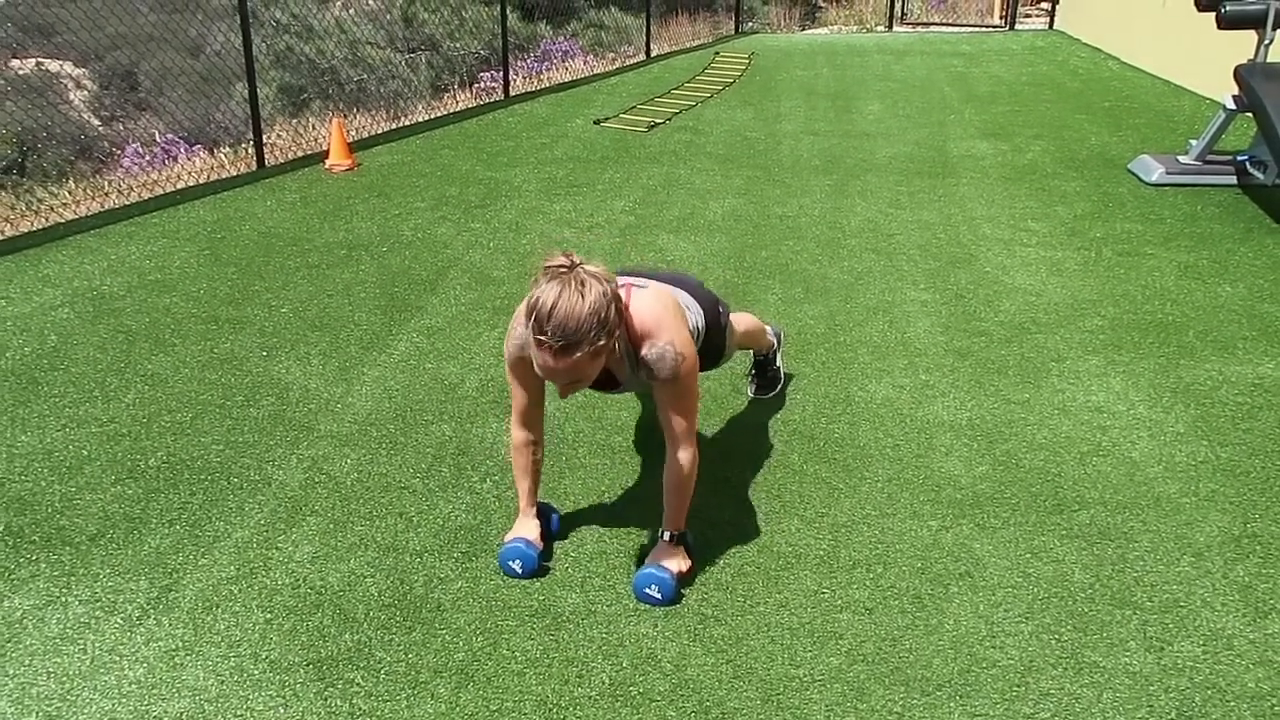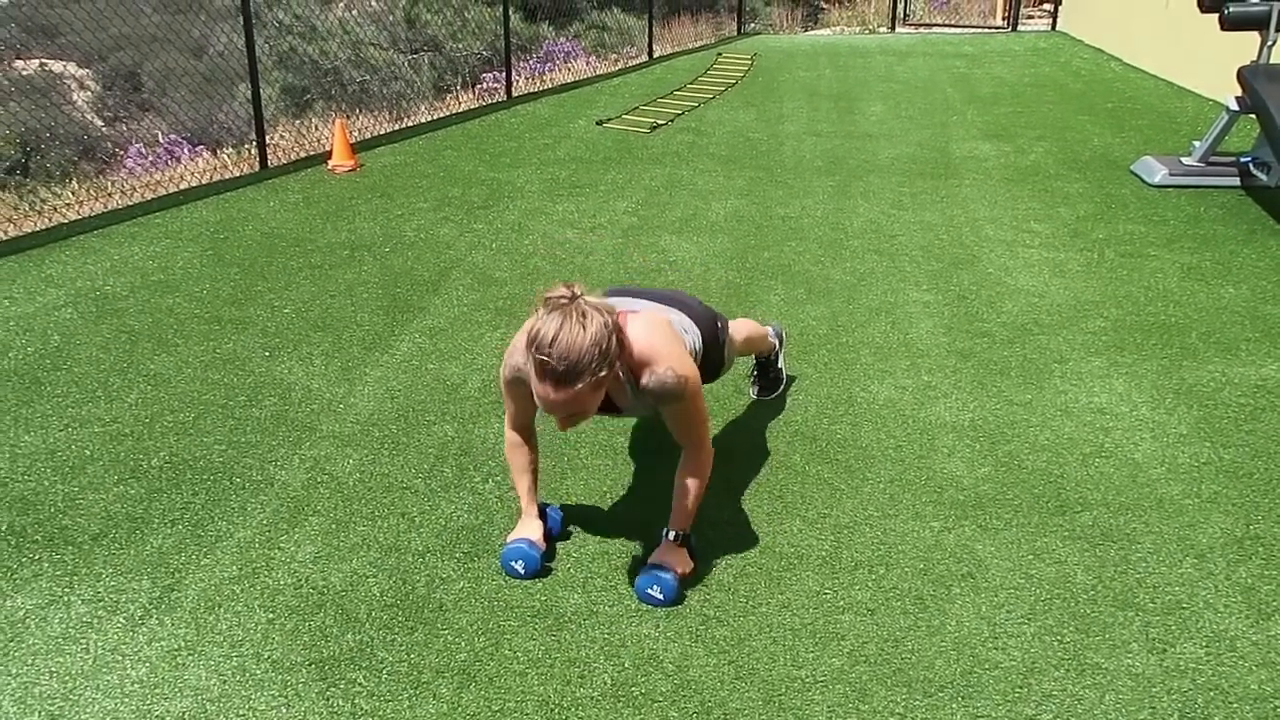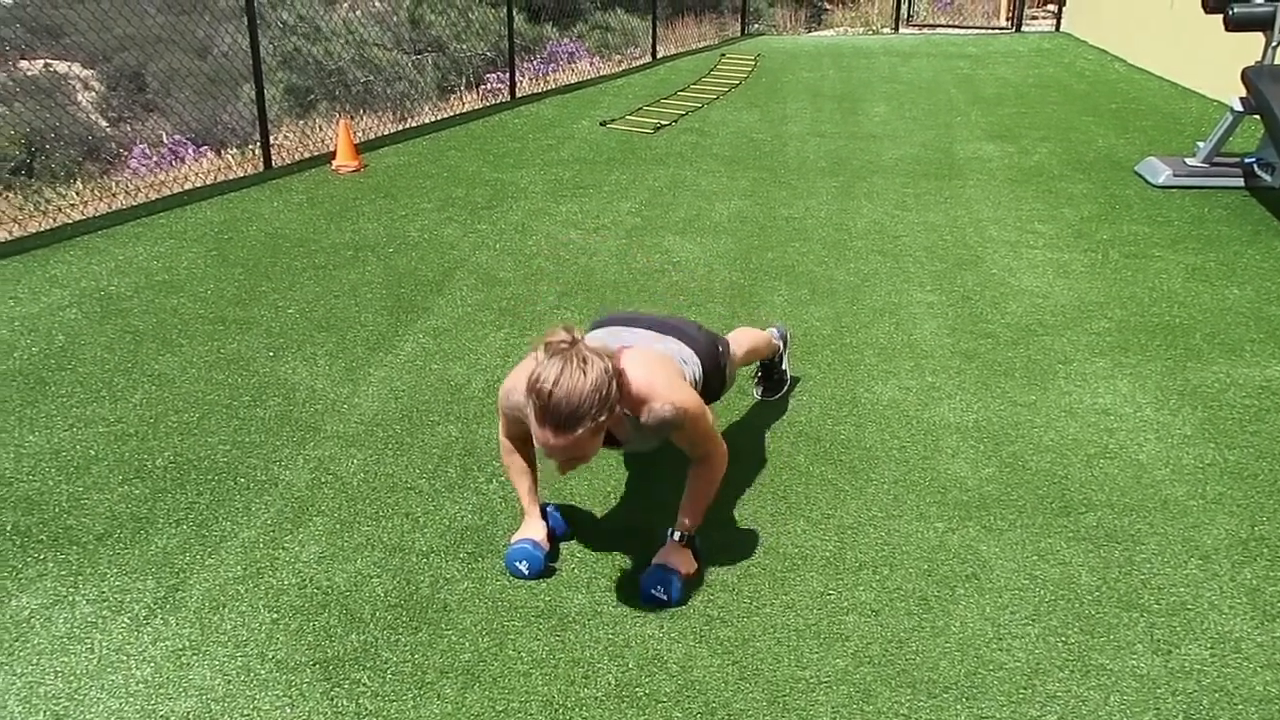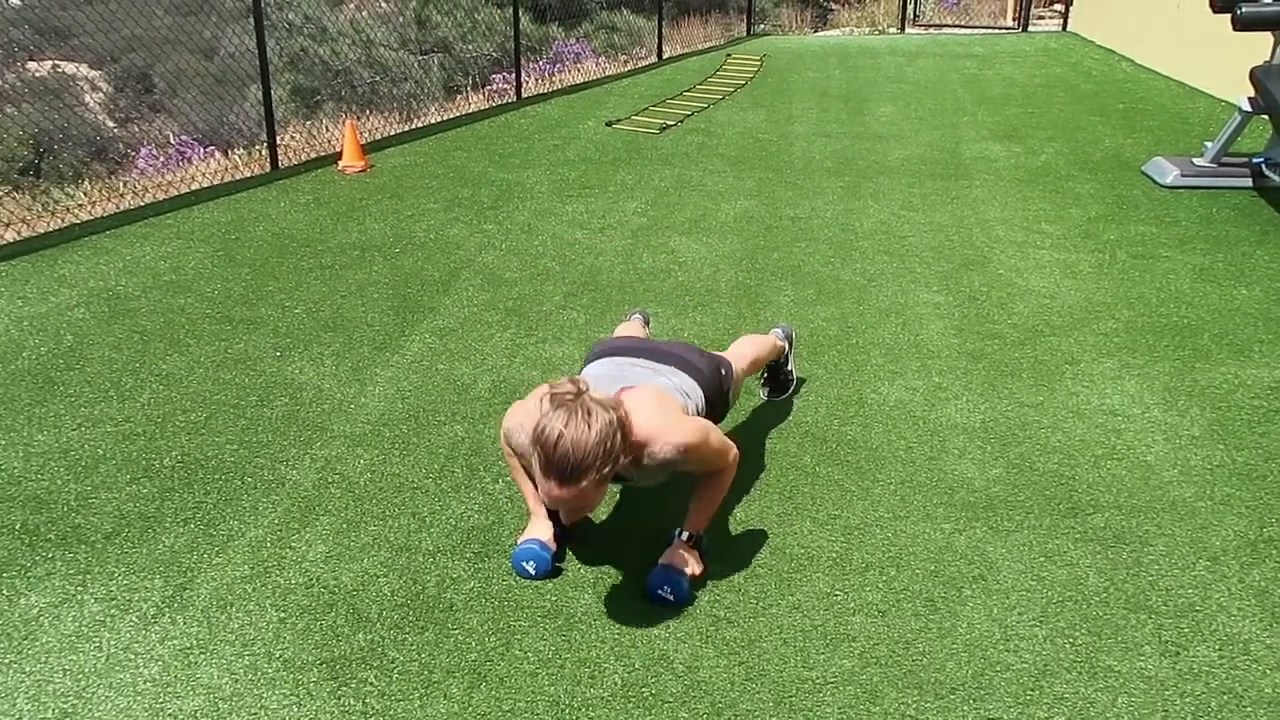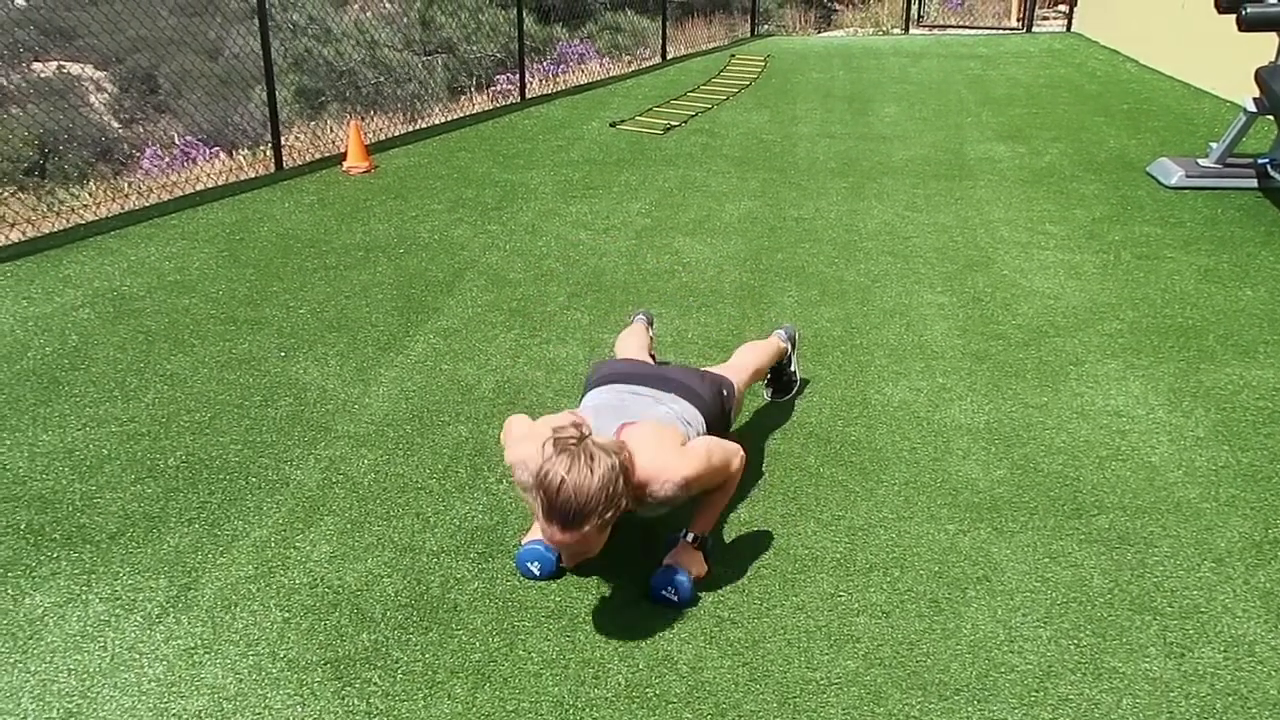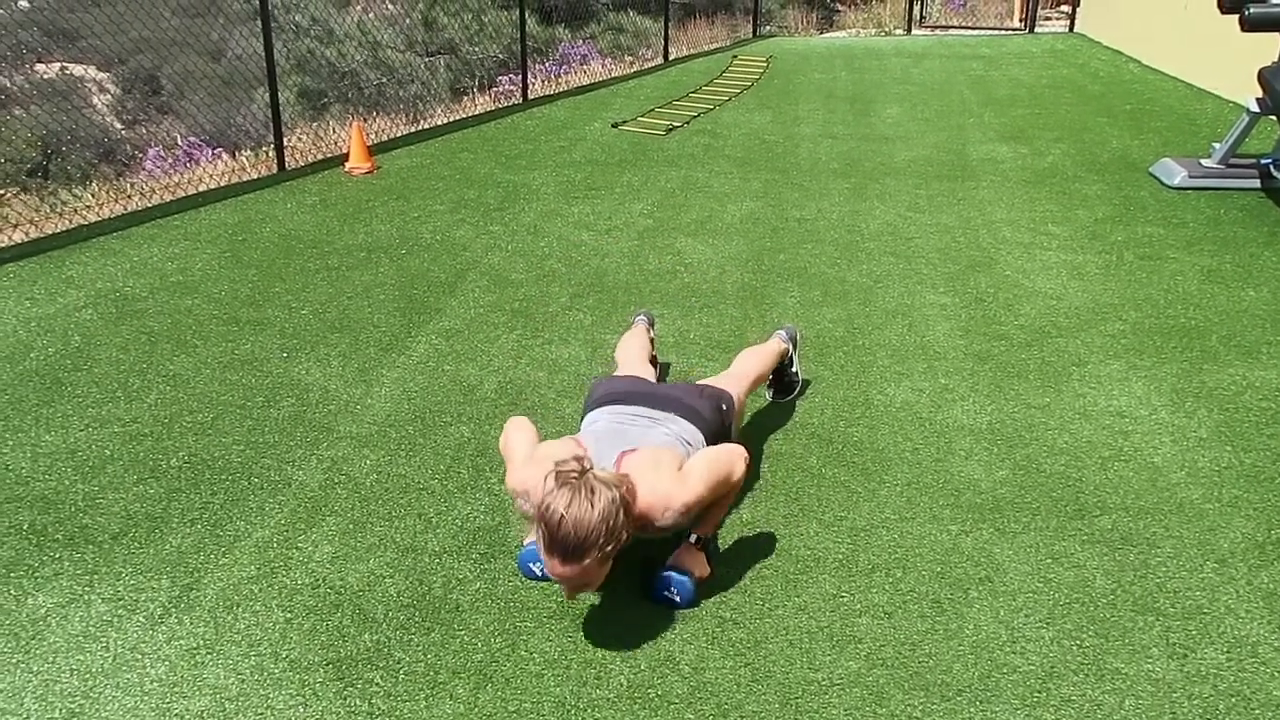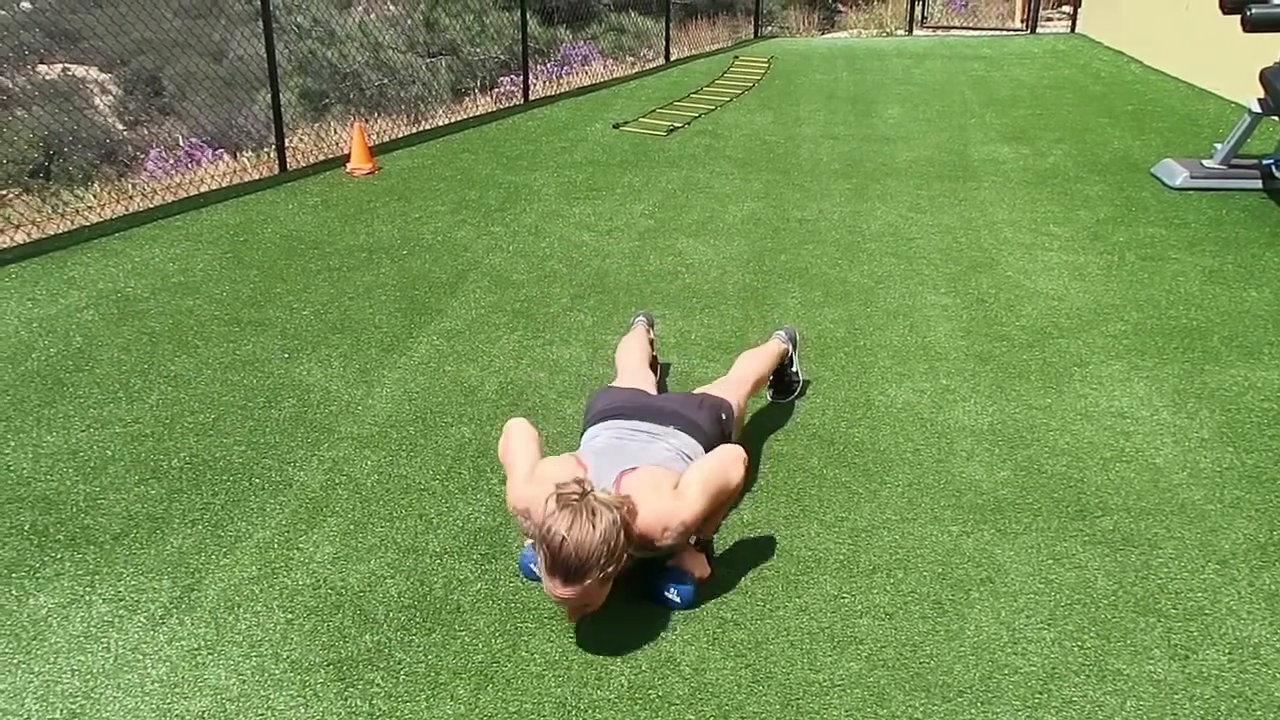
dt=0.1s
person 1, frame 1
left shoulder: (660, 341)
right shoulder: (527, 330)
left elbow: (682, 447)
right elbow: (526, 427)
left wrist: (673, 538)
right wrist: (527, 513)
left hip: (688, 302)
left knee: (736, 329)
left ankle: (768, 345)
person 1, frame 2
left shoulder: (663, 368)
right shoulder: (524, 357)
left elbow: (697, 452)
right elbow: (518, 432)
left wrist: (675, 539)
right wrist: (529, 515)
left hip: (688, 322)
right hip: (621, 308)
left knee: (734, 338)
left ankle: (770, 340)
person 1, frame 3
left shoulder: (662, 404)
right shoulder: (519, 390)
left elbow: (712, 457)
right elbow: (511, 438)
left wrist: (680, 540)
right wrist: (532, 516)
left hip: (685, 347)
left knee: (730, 353)
left ankle: (773, 341)
person 1, frame 4
left shoulder: (665, 443)
right shoulder: (526, 426)
left elbow: (727, 459)
left wrist: (687, 541)
right wrist: (539, 517)
left hip: (687, 376)
right hip: (608, 358)
left knee: (737, 360)
left ankle: (778, 343)
right ankle: (637, 323)
person 1, frame 5
left shoulder: (665, 479)
right shoulder: (529, 463)
left elbow: (734, 459)
right elbow: (513, 427)
left wrist: (693, 541)
right wrist: (540, 521)
left hip: (688, 400)
right hip: (612, 385)
left knee: (737, 371)
left ankle: (781, 343)
right ankle: (641, 325)
person 1, frame 6
left shoulder: (666, 503)
right shoulder: (532, 490)
left elbow: (737, 460)
right elbow: (514, 427)
left wrist: (695, 543)
left hip: (689, 417)
right hip: (610, 403)
left knee: (737, 380)
left ankle: (781, 344)
right ankle: (642, 327)
person 1, frame 7
left shoulder: (666, 523)
right shoulder: (531, 503)
left elbow: (736, 458)
right elbow: (516, 428)
left hip: (689, 428)
right hip: (615, 414)
left knee: (736, 383)
right knee: (632, 375)
left ankle: (781, 345)
right ankle: (642, 328)
